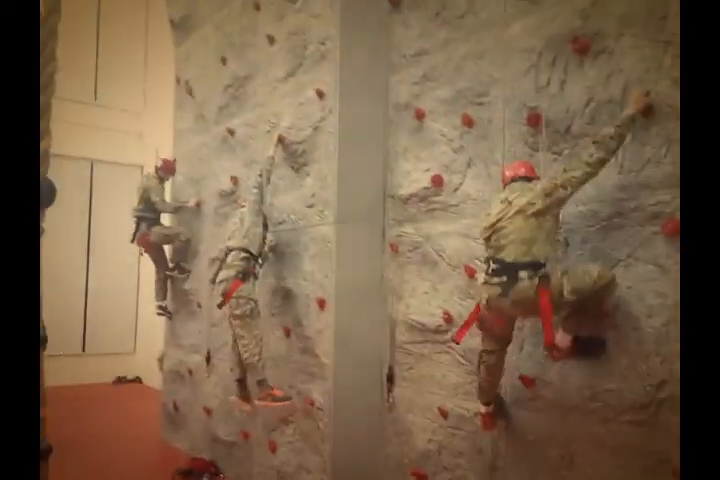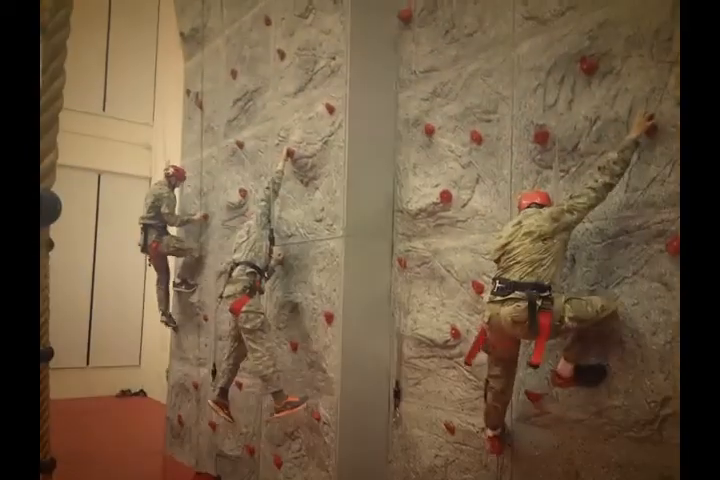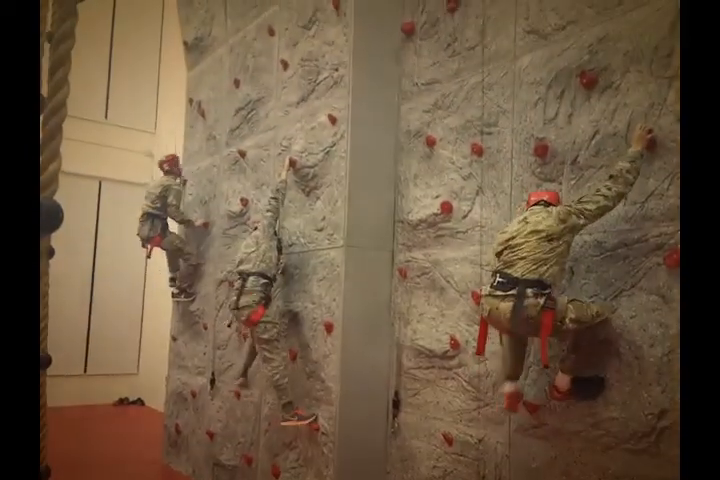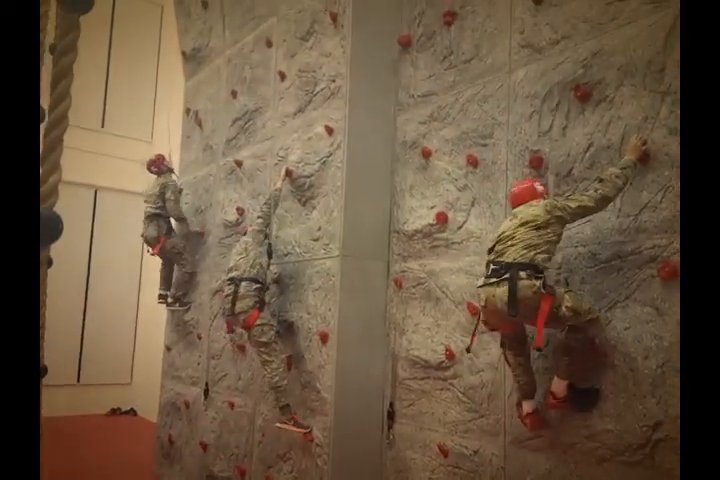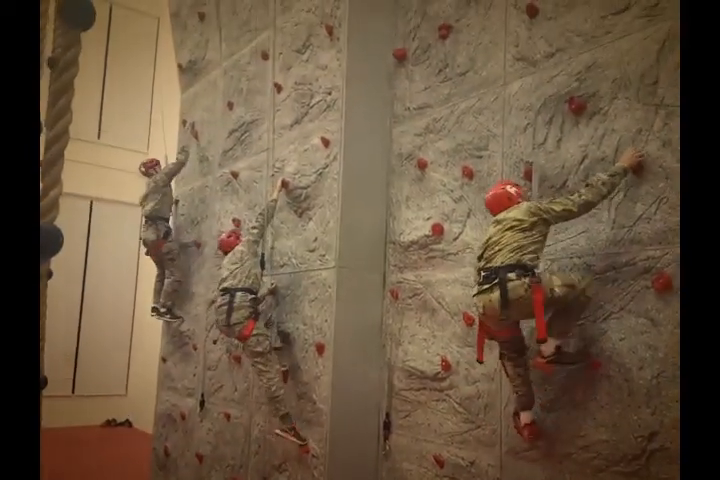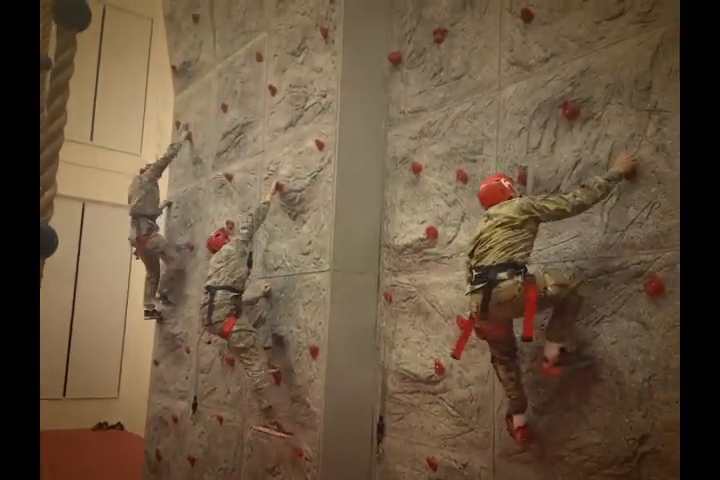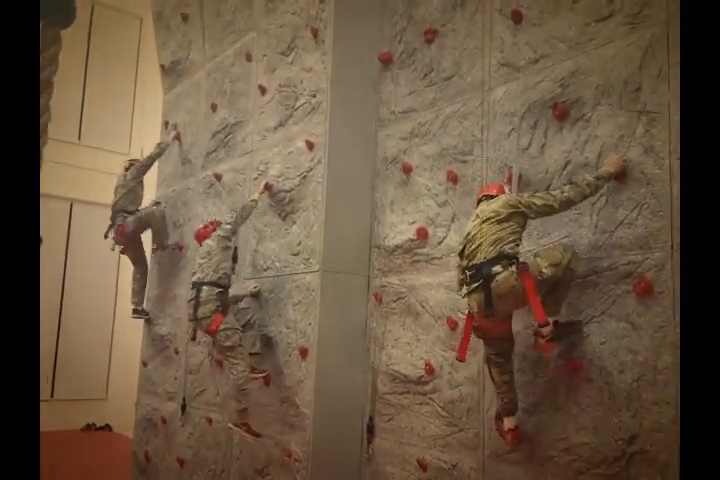
dt=0.3s
person 1, frame 1
left shoulder: (496, 210)
right shoulder: (545, 191)
right elbow: (594, 156)
right wrist: (631, 113)
left hip: (494, 292)
right hip: (528, 288)
left knee: (493, 347)
right knee: (603, 279)
left ankle: (487, 408)
right ankle: (564, 340)
person 1, frame 2
left shoulder: (508, 231)
right shoulder: (555, 216)
right elbow: (601, 180)
right wrist: (633, 137)
left hip: (496, 312)
right hip: (529, 311)
left knee: (500, 371)
right knee: (603, 308)
left ankle: (493, 433)
right ankle: (566, 369)
person 1, frame 3
left shoulder: (510, 229)
right shoulder: (562, 217)
right elbow: (612, 191)
right wrist: (636, 150)
left hip: (494, 306)
right hip: (529, 308)
left knee: (514, 329)
right knee: (597, 317)
left ankle: (511, 386)
right ankle: (563, 383)
person 1, frame 4
left shoulder: (509, 223)
right shoulder: (550, 208)
right elbow: (600, 194)
right wrist: (630, 159)
left hip: (489, 296)
right hip: (523, 290)
left knee: (514, 343)
right knee: (586, 318)
left ankle: (528, 409)
right ankle: (560, 390)
person 1, frame 5
left shoulder: (493, 230)
right shoulder: (532, 210)
right elbow: (584, 199)
right wrist: (622, 167)
left hip: (486, 301)
right hip: (516, 291)
left knee: (512, 354)
right knee: (579, 286)
left ankle: (525, 420)
right ankle: (548, 348)
person 1, frame 6
left shoulder: (482, 227)
right shoulder: (523, 206)
right elbow: (577, 200)
right wrist: (617, 172)
left hip: (480, 301)
right hip: (510, 289)
left knee: (504, 356)
right knee: (573, 285)
left ankle: (518, 423)
right ankle: (553, 353)
person 1, frame 7
left shoulder: (471, 227)
right shoulder: (509, 202)
left elbow: (462, 279)
right elbow: (564, 197)
right wrist: (606, 172)
left hip: (479, 299)
right hip: (507, 283)
left knee: (498, 357)
right knee: (565, 256)
left ankle: (509, 425)
right ankle: (547, 329)
person 2, frame 1
left shoulder: (248, 218)
right shoulder: (250, 209)
right elbow: (261, 183)
left wrist: (264, 248)
right wrist: (271, 154)
left hip: (233, 274)
right hip: (237, 275)
left knee: (242, 333)
right knee: (249, 332)
left ankle: (243, 388)
right ankle: (263, 389)
person 2, frame 2
left shoulder: (245, 234)
right shoulder: (257, 222)
right elbow: (269, 195)
left wrist: (273, 261)
right wrist: (280, 167)
left hip: (234, 289)
right hip: (243, 289)
left knee: (238, 346)
right knee: (260, 347)
left ankle: (221, 397)
right ankle: (281, 400)
person 2, frame 3
left shoulder: (248, 243)
right shoulder: (264, 231)
right elbow: (273, 205)
left wrist: (274, 269)
right wrist: (284, 175)
left hip: (240, 298)
right hip: (255, 298)
left knee: (261, 343)
right knee: (274, 356)
left ankle: (243, 374)
right ankle: (289, 411)
person 2, frame 4
left shoulder: (239, 249)
right shoulder: (253, 237)
right elbow: (265, 212)
left wrist: (268, 280)
right wrist: (279, 185)
left hip: (231, 304)
right hip: (247, 301)
right knee: (273, 358)
right ankle: (286, 414)
person 2, frame 5
left shoulder: (229, 263)
right shoulder: (246, 248)
right elbow: (260, 223)
left wrist: (265, 293)
right wrist: (275, 195)
left hip: (223, 315)
right hip: (240, 313)
right knee: (268, 368)
right ankle: (286, 423)
person 2, frame 6
left shoulder: (219, 260)
right shoulder: (234, 247)
right elbow: (250, 223)
left wrist: (259, 296)
right wrist: (268, 198)
left hip: (211, 311)
right hip: (223, 310)
right knee: (255, 360)
left ankle: (263, 359)
right ankle: (270, 419)
person 2, frame 7
left shoulder: (208, 253)
right shoulder: (215, 242)
right elbow: (235, 219)
right wrist: (256, 196)
left hip: (201, 306)
right hip: (209, 307)
right knee: (238, 359)
left ankle: (250, 363)
right ankle: (241, 418)
person 3, frame 1
left shoulder: (149, 179)
right shoulder: (153, 184)
right elbow: (163, 206)
right wrist: (186, 204)
left hip: (146, 230)
right hip: (149, 229)
left knee: (161, 267)
right knee: (183, 234)
left ankle: (161, 304)
right ankle: (175, 266)
person 3, frame 2
left shoulder: (156, 187)
right shoulder: (165, 193)
right elbow: (170, 218)
right wrist: (193, 218)
left hip: (148, 237)
right hip: (156, 237)
left knee: (163, 276)
right knee: (193, 251)
left ankle: (165, 314)
right ankle: (181, 281)
person 3, frame 3
left shoulder: (159, 182)
right shoulder: (174, 186)
right elbow: (173, 212)
right wrist: (193, 223)
left hip: (145, 227)
right hip: (156, 228)
left knee: (172, 246)
right knee: (190, 256)
left ankle: (173, 276)
right ankle: (180, 290)
person 3, frame 4
left shoulder: (155, 184)
right shoulder: (169, 182)
right elbow: (172, 208)
left wrist: (176, 193)
right wrist: (186, 226)
left hip: (149, 229)
right hip: (161, 228)
left knee: (168, 261)
right knee: (186, 265)
left ankle: (163, 293)
right ankle: (174, 299)
person 3, frame 5
left shoulder: (149, 187)
right shoulder: (159, 180)
right elbow: (179, 163)
left wrist: (170, 204)
right wrist: (184, 151)
left hip: (149, 233)
right hip: (160, 231)
left knee: (162, 271)
right knee: (174, 273)
left ankle: (157, 306)
right ankle: (165, 309)
person 3, frame 6
left shoulder: (138, 186)
right shoulder: (145, 178)
right elbow: (166, 157)
left wrist: (161, 207)
right wrist: (181, 139)
left hip: (139, 231)
right hip: (146, 230)
left knee: (153, 271)
right knee: (174, 261)
left ankle: (149, 308)
right ankle: (161, 295)
person 3, frame 7
left shoulder: (127, 182)
right shoulder: (131, 175)
right elbow: (152, 157)
left wrist: (147, 207)
right wrist: (169, 139)
left hip: (123, 226)
right hip: (124, 224)
left knee: (140, 267)
right knee: (158, 212)
left ankle: (137, 307)
right ankle: (161, 245)
